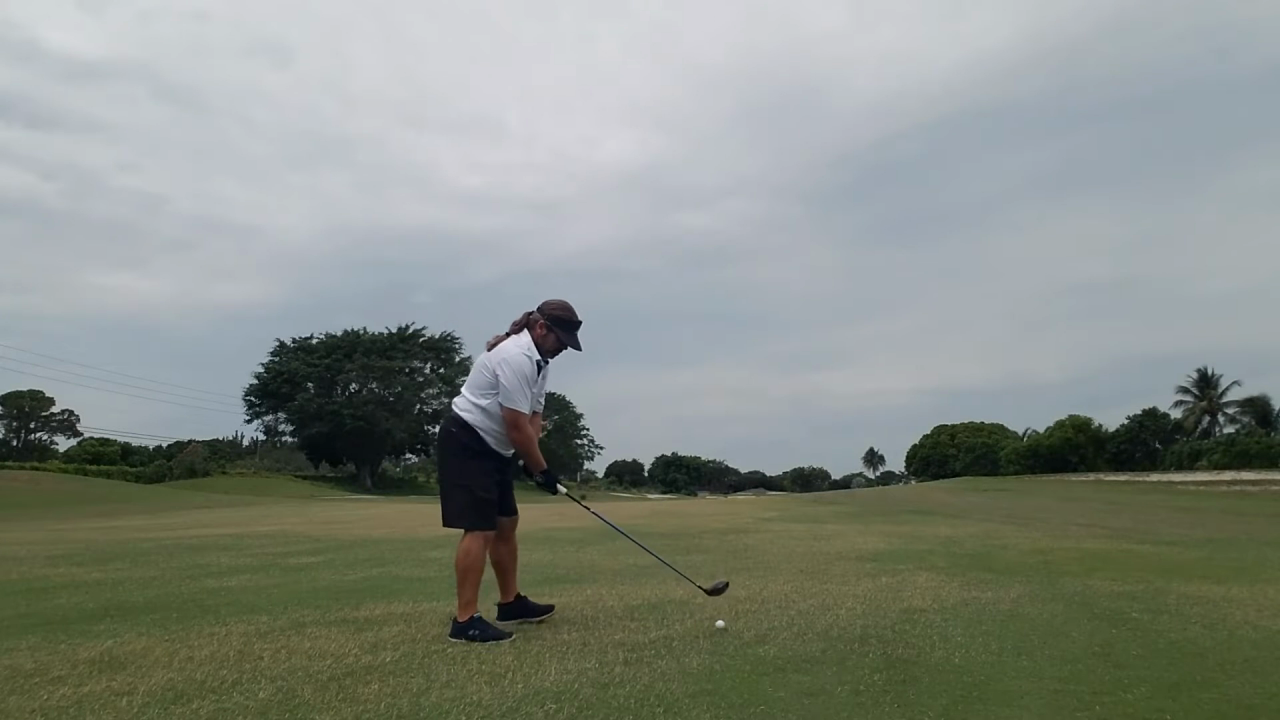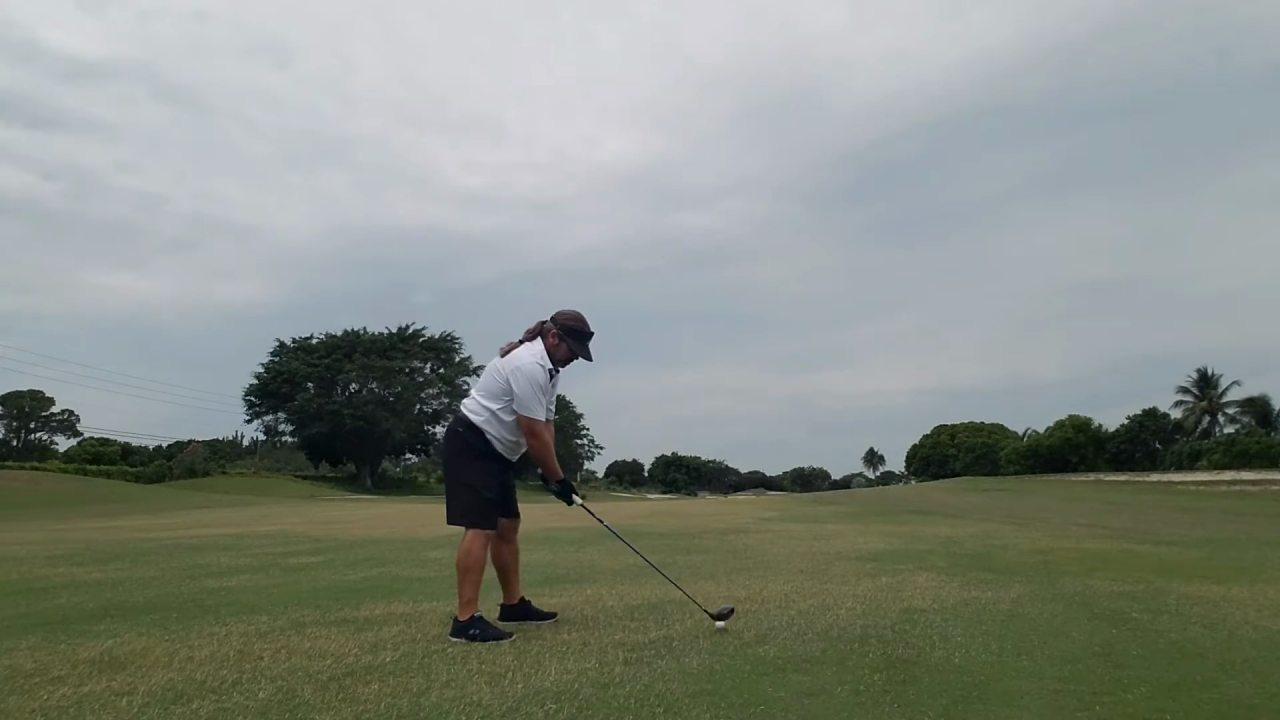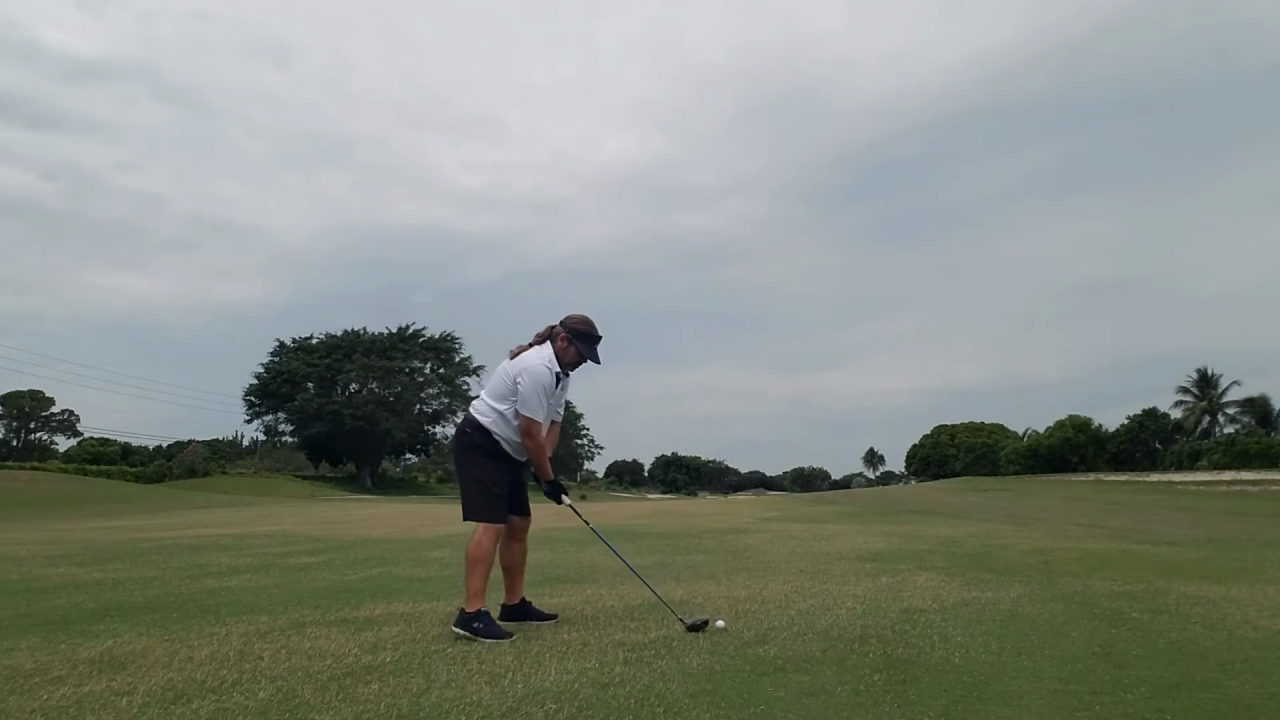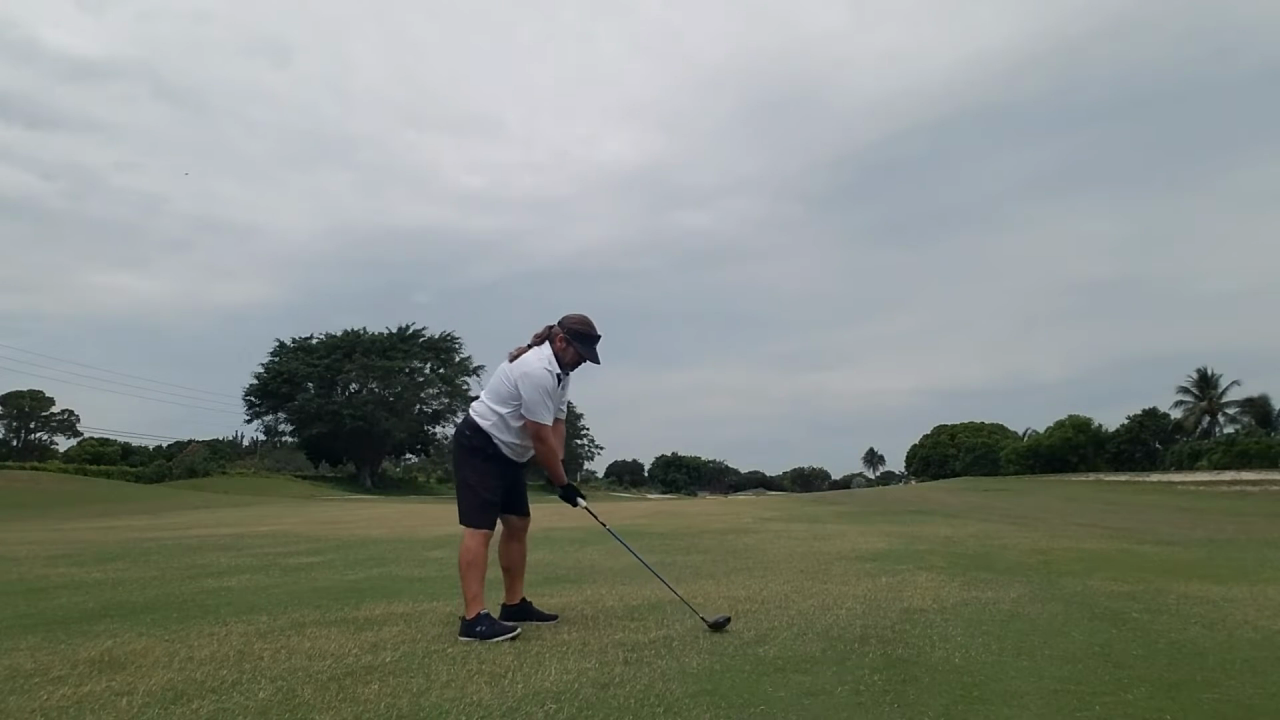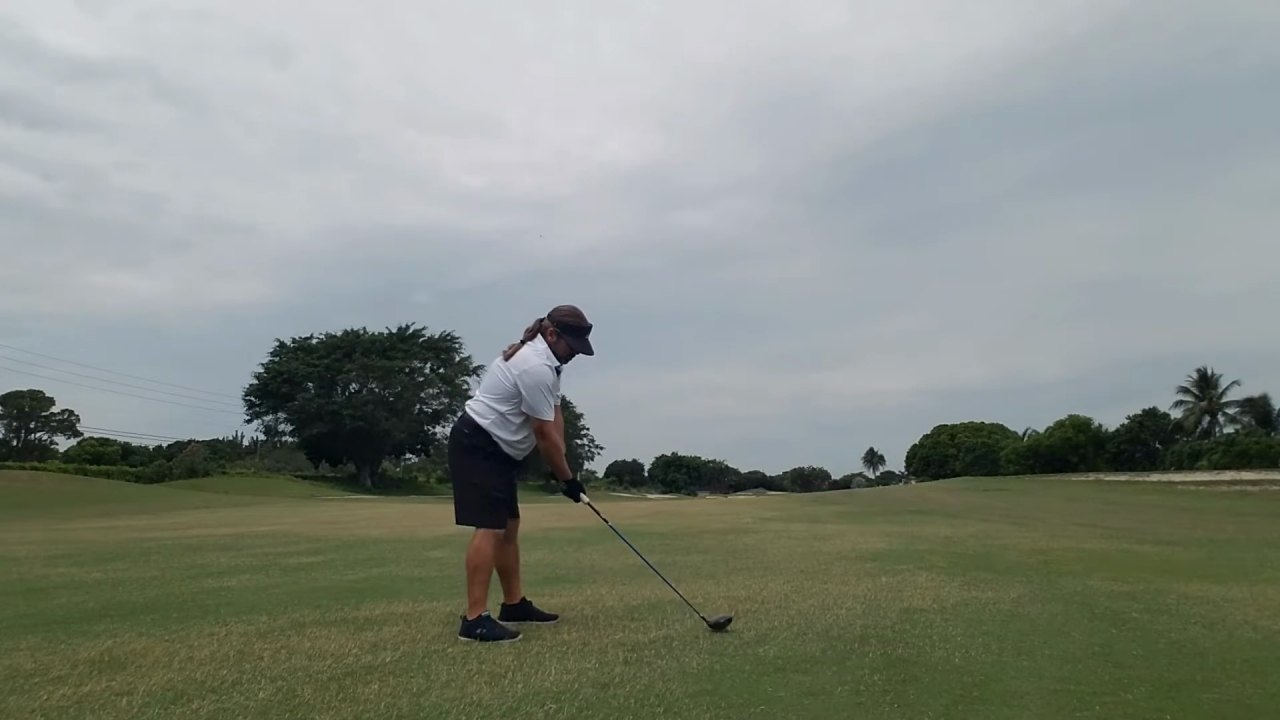
dt=0.3s
person 1, frame 1
left shoulder: (538, 360)
right shoulder: (515, 357)
left elbow: (533, 417)
right elbow: (517, 426)
left wrist: (529, 462)
right wrist: (542, 469)
left hip: (491, 449)
right hip: (467, 445)
left knee: (505, 526)
right knee: (479, 530)
left ankle: (510, 602)
right ankle: (465, 620)
person 1, frame 2
left shoulder: (548, 367)
right shoulder: (529, 365)
left elbow: (545, 425)
right elbow: (534, 435)
left wrist: (547, 471)
right wrist: (558, 479)
left hip: (494, 450)
right hip: (470, 445)
left knee: (507, 526)
right knee: (480, 529)
left ankle: (513, 604)
right ankle: (466, 620)
person 1, frame 3
left shoulder: (559, 372)
right shoulder: (537, 368)
left elbow: (552, 426)
right elbow: (531, 434)
left wrist: (543, 470)
right wrist: (548, 479)
left hip: (505, 451)
right hip: (480, 445)
left knee: (518, 524)
right knee: (490, 525)
left ankle: (514, 604)
right ankle: (472, 613)
person 1, frame 4
left shoulder: (559, 370)
right shoulder: (537, 370)
left elbow: (556, 427)
right elbow: (541, 437)
left wrist: (557, 470)
right wrist: (562, 482)
left hip: (504, 453)
right hip: (478, 447)
left knee: (517, 524)
right knee: (480, 528)
left ankle: (514, 603)
right ankle: (473, 618)
person 1, frame 5
left shoulder: (546, 359)
right shoulder: (535, 367)
left elbow: (554, 417)
right elbow: (543, 433)
left wrist: (561, 464)
right wrist: (567, 477)
left hip: (496, 449)
right hip: (476, 447)
left knee: (508, 527)
right knee: (489, 529)
left ankle: (514, 604)
right ankle: (475, 619)
